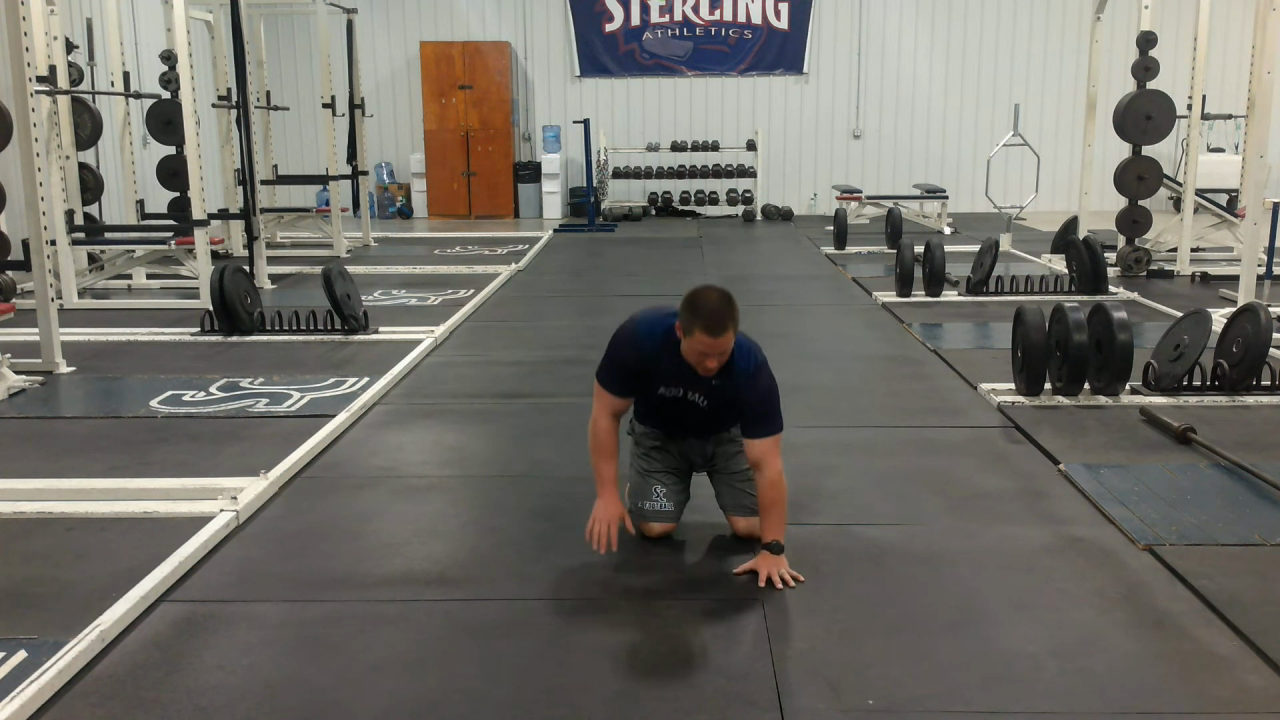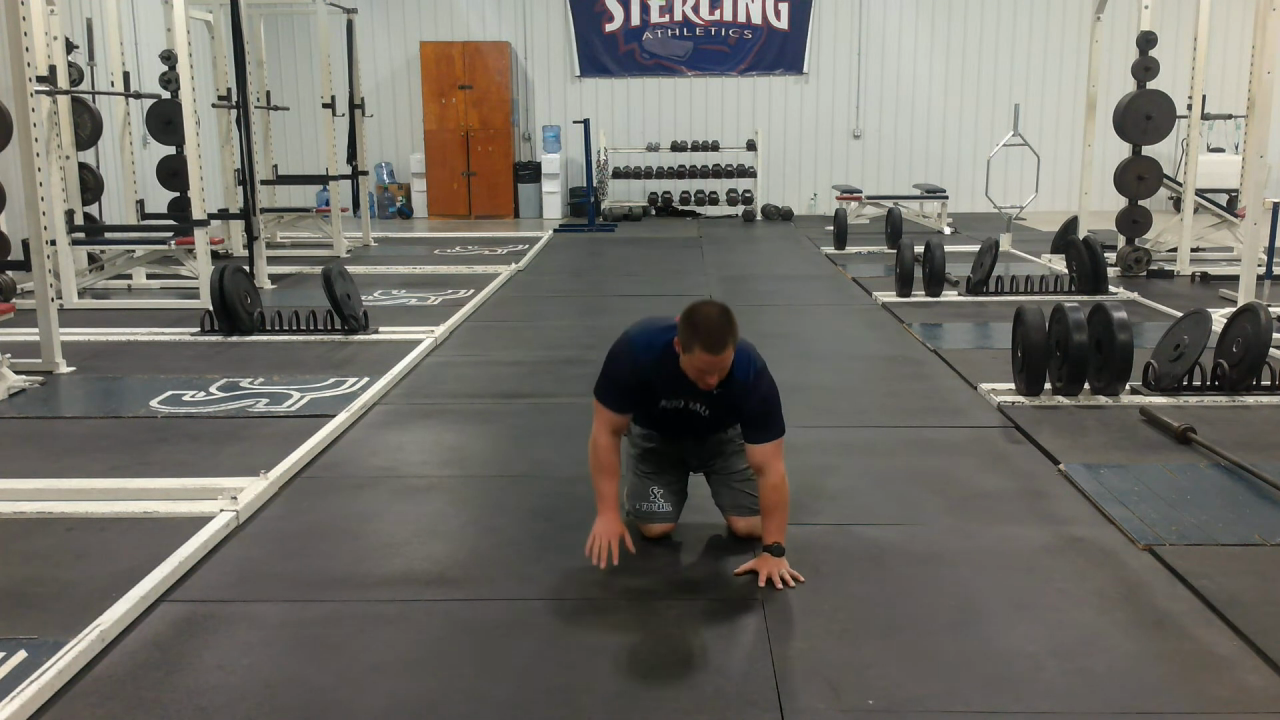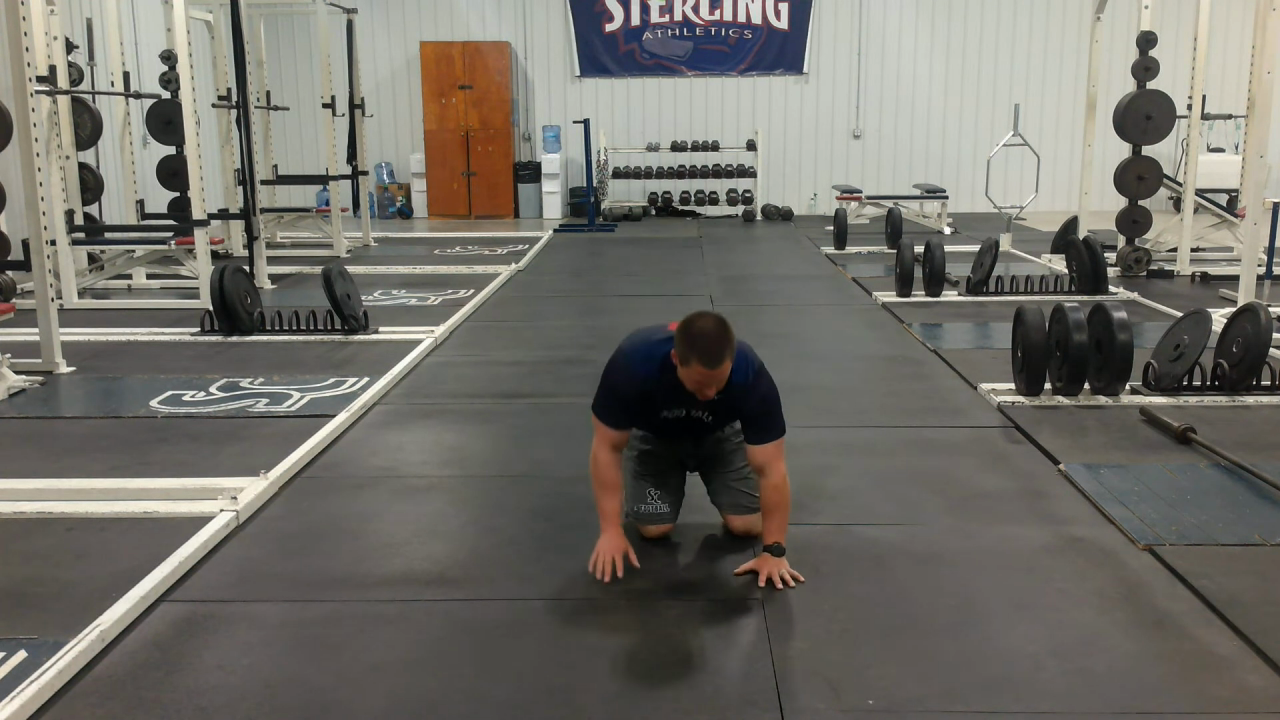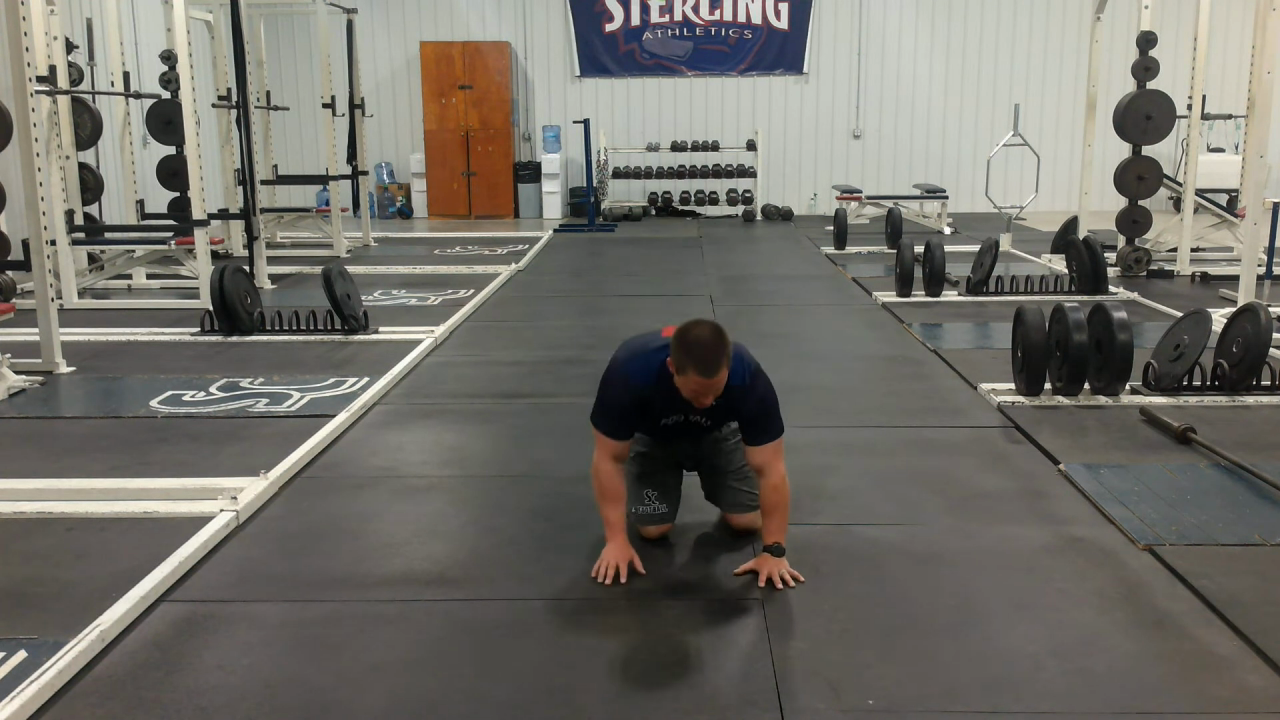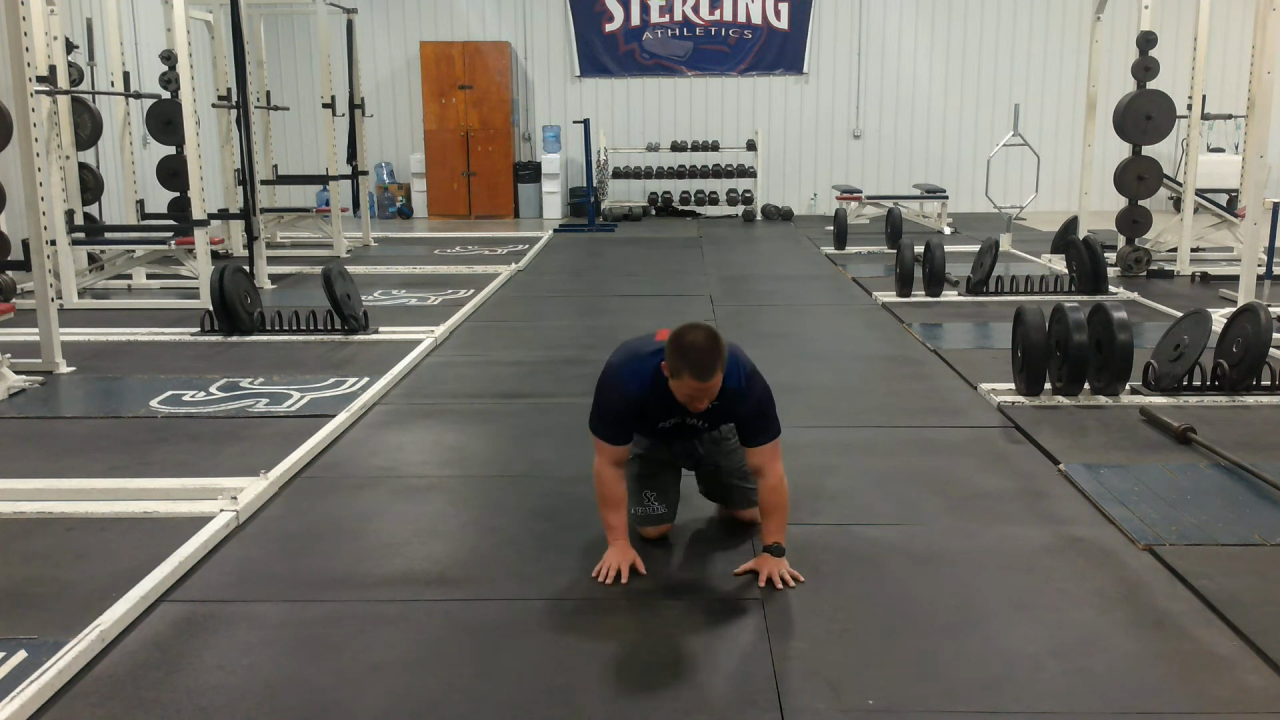
dt=0.1s
person 1, frame 1
left shoulder: (751, 368)
right shoulder: (637, 337)
left elbow: (767, 464)
right elbow: (605, 416)
left wrist: (773, 548)
right wrist: (606, 495)
left hip: (726, 434)
right hip: (659, 434)
left knee: (750, 525)
right knee: (655, 526)
left ankle: (714, 473)
person 1, frame 2
left shoulder: (751, 375)
right shoulder: (635, 351)
left elbow: (770, 468)
right elbow: (606, 433)
left wrist: (773, 550)
right wrist: (607, 513)
left hip: (723, 435)
right hip: (656, 435)
left knee: (749, 526)
right knee: (655, 527)
left ankle: (715, 477)
person 1, frame 3
left shoulder: (751, 377)
right shoulder: (632, 365)
left elbow: (771, 469)
right elbow: (606, 449)
left wrist: (774, 550)
right wrist: (611, 531)
left hip: (722, 433)
right hip: (653, 435)
left knee: (748, 524)
right knee: (654, 527)
person 1, frame 4
left shoulder: (748, 379)
right shoulder: (629, 373)
left elbow: (770, 470)
right elbow: (608, 460)
left wrist: (774, 551)
right wrist: (616, 539)
left hip: (718, 432)
right hip: (651, 437)
left knee: (747, 520)
right knee: (653, 528)
person 1, frame 5
left shoulder: (744, 381)
right shoulder: (624, 379)
left elbow: (769, 470)
right elbow: (609, 465)
left wrist: (774, 550)
right wrist: (618, 543)
left hip: (715, 431)
right hip: (649, 436)
right knee: (652, 527)
